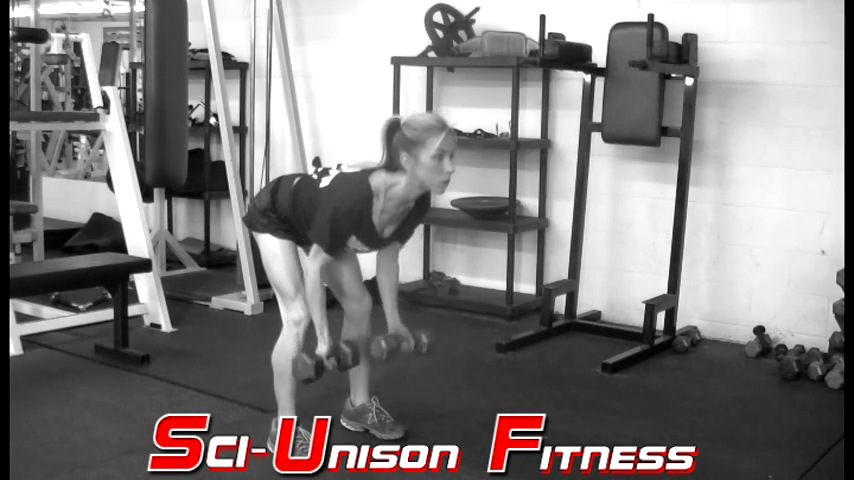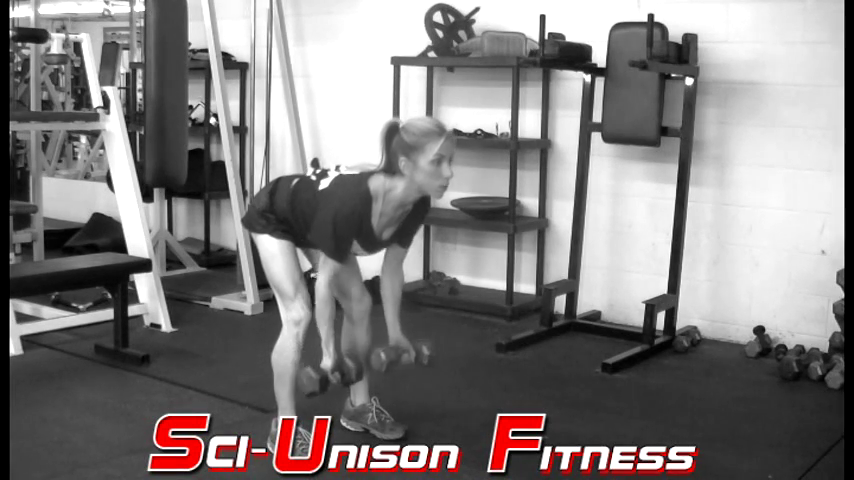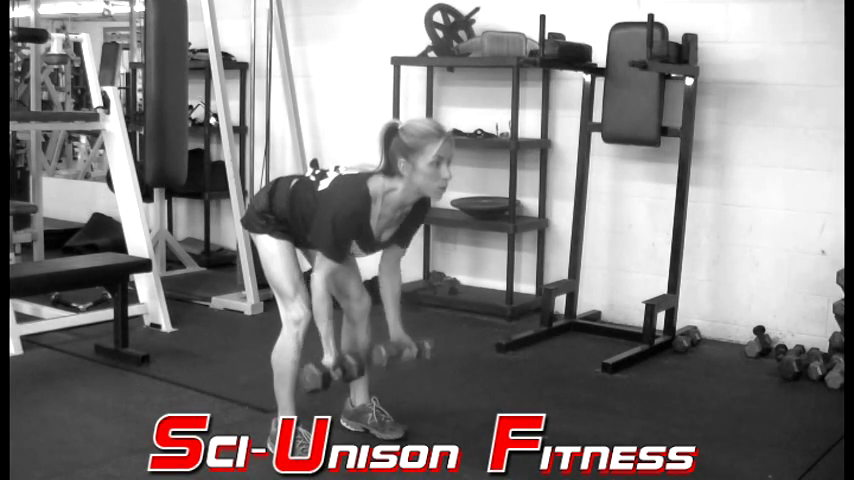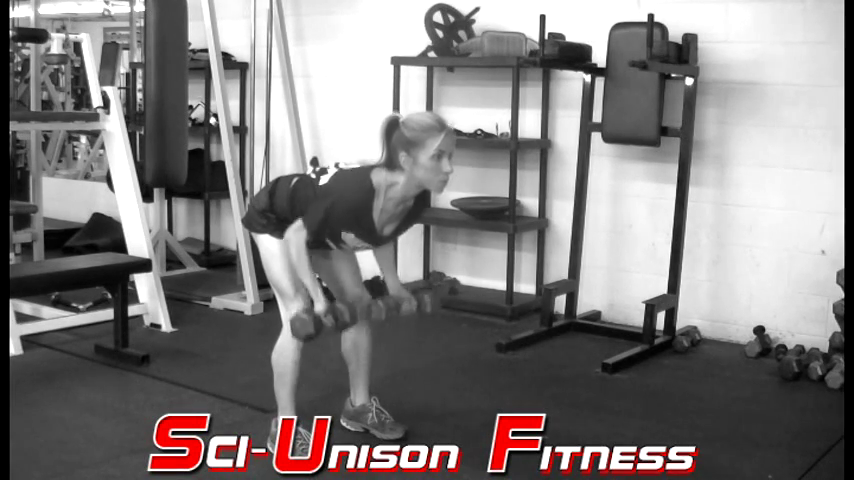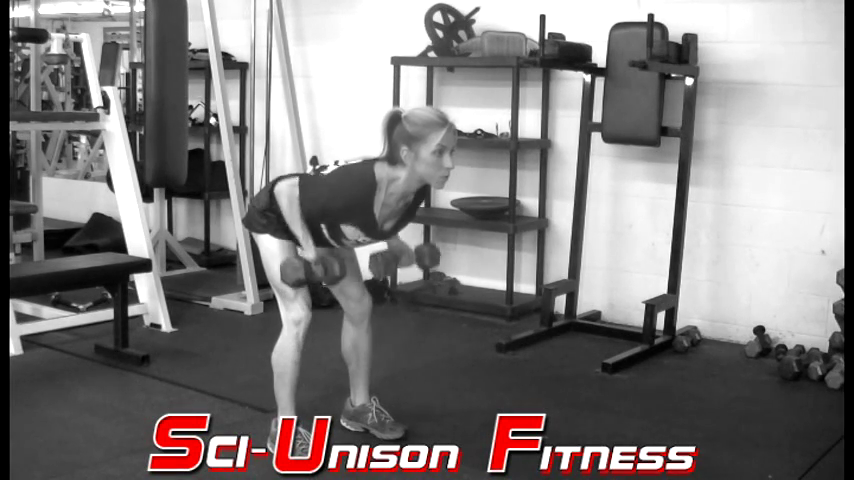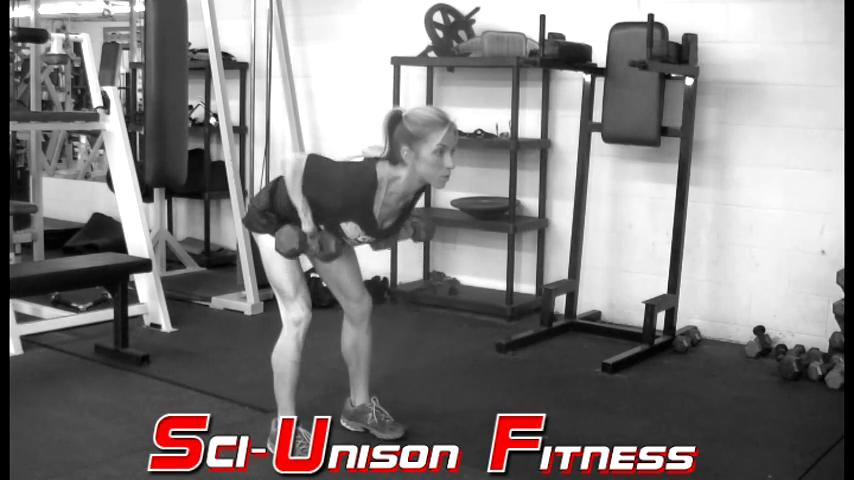
dt=0.2s
person 1, frame 1
left shoulder: (417, 202)
right shoulder: (354, 197)
left elbow: (387, 256)
right elbow: (315, 265)
left wrist: (393, 320)
right wrist: (323, 338)
left hip: (318, 221)
right hip: (275, 217)
left knee: (359, 305)
right knee: (298, 315)
left ankle: (359, 406)
person 1, frame 2
left shoulder: (416, 204)
right shoulder: (352, 200)
left elbow: (392, 267)
right elbow: (326, 279)
left wrist: (395, 332)
right wrist: (328, 352)
left hip: (317, 223)
right hip: (274, 218)
left knee: (359, 305)
right knee: (298, 314)
left ankle: (359, 405)
person 1, frame 3
left shoulder: (416, 205)
right shoulder: (351, 201)
left elbow: (390, 266)
right elbow: (323, 277)
left wrist: (396, 330)
right wrist: (329, 350)
left hip: (316, 224)
right hip: (273, 218)
left knee: (360, 305)
right knee: (297, 314)
left ankle: (359, 405)
person 1, frame 4
left shoulder: (416, 199)
right shoulder: (355, 193)
left elbow: (382, 239)
right elbow: (295, 238)
left wrist: (394, 287)
right wrist: (318, 298)
left hip: (321, 226)
right hip: (275, 219)
left knee: (359, 304)
right knee: (299, 313)
left ankle: (359, 405)
person 1, frame 5
left shoulder: (417, 191)
right shoulder: (358, 184)
right elbow: (285, 190)
left wrist: (396, 245)
right wrist: (307, 248)
left hip: (322, 223)
right hip: (275, 216)
left knee: (360, 306)
right knee: (298, 314)
left ankle: (359, 406)
person 1, frame 6
left shoulder: (415, 186)
right shoulder: (359, 180)
right elbow: (293, 165)
left wrist: (394, 226)
right wrist: (306, 220)
left hip: (325, 223)
right hip: (277, 216)
left knee: (359, 305)
right knee: (298, 314)
left ankle: (359, 406)
